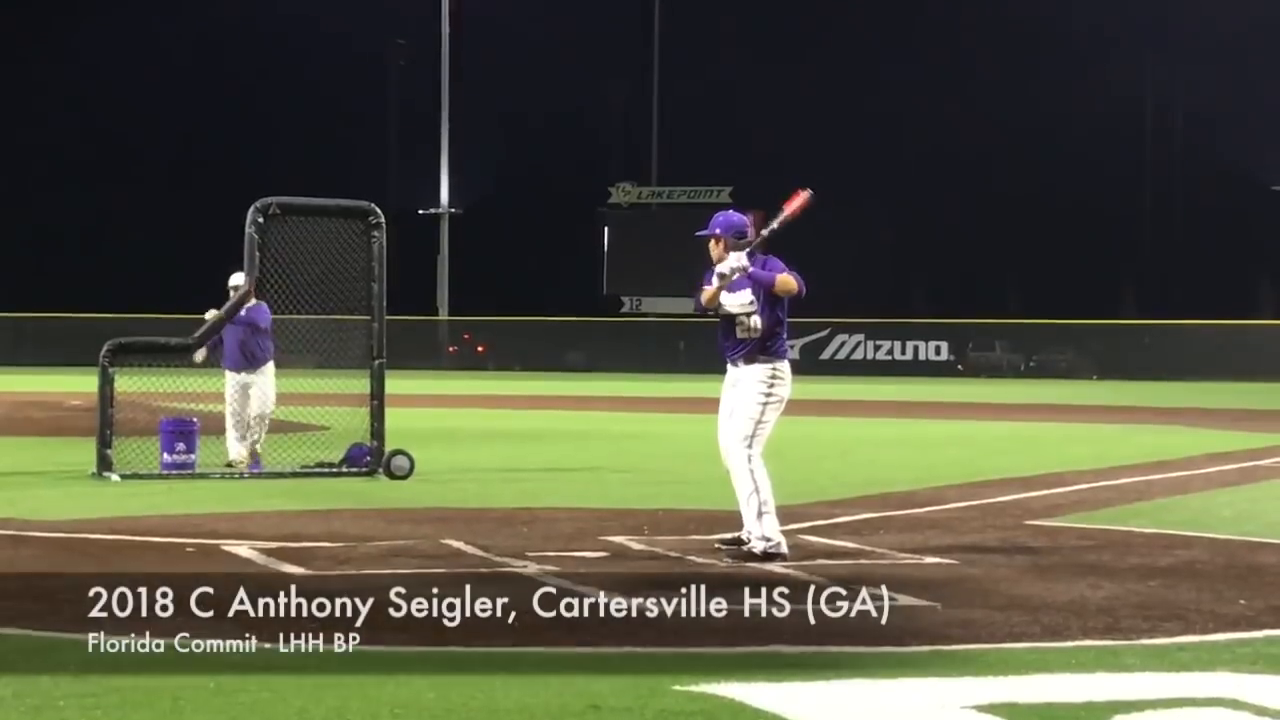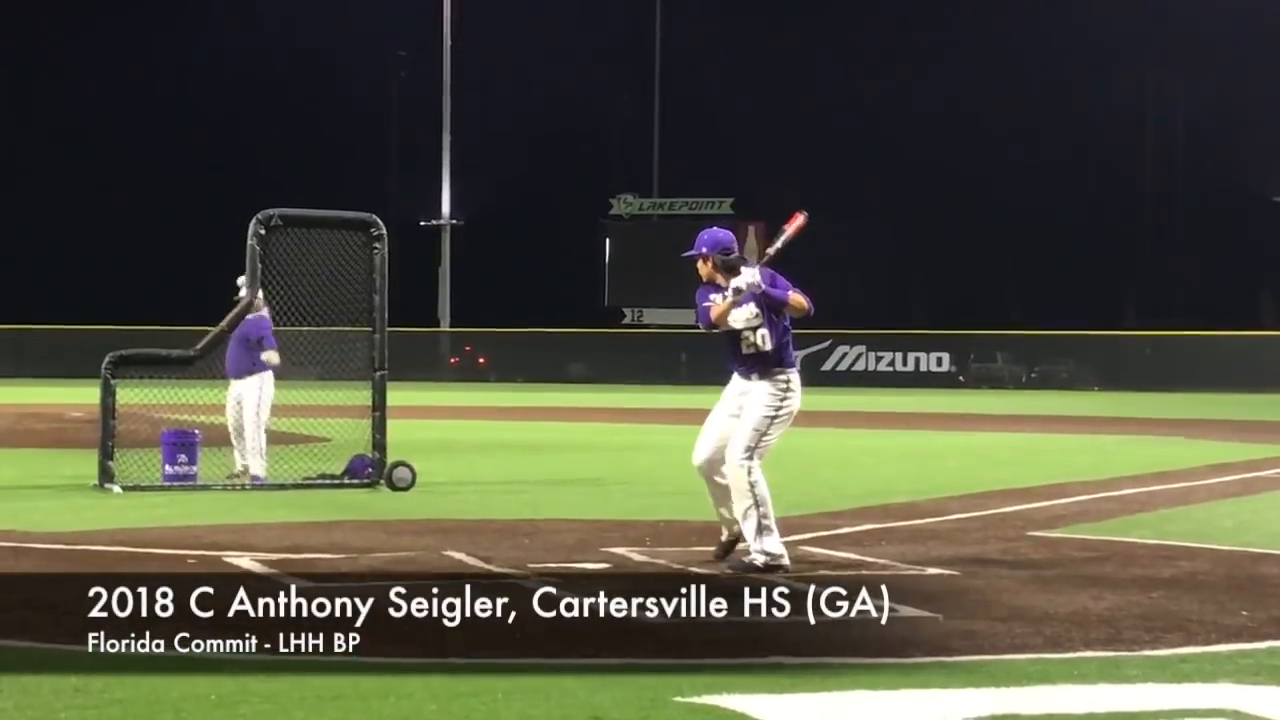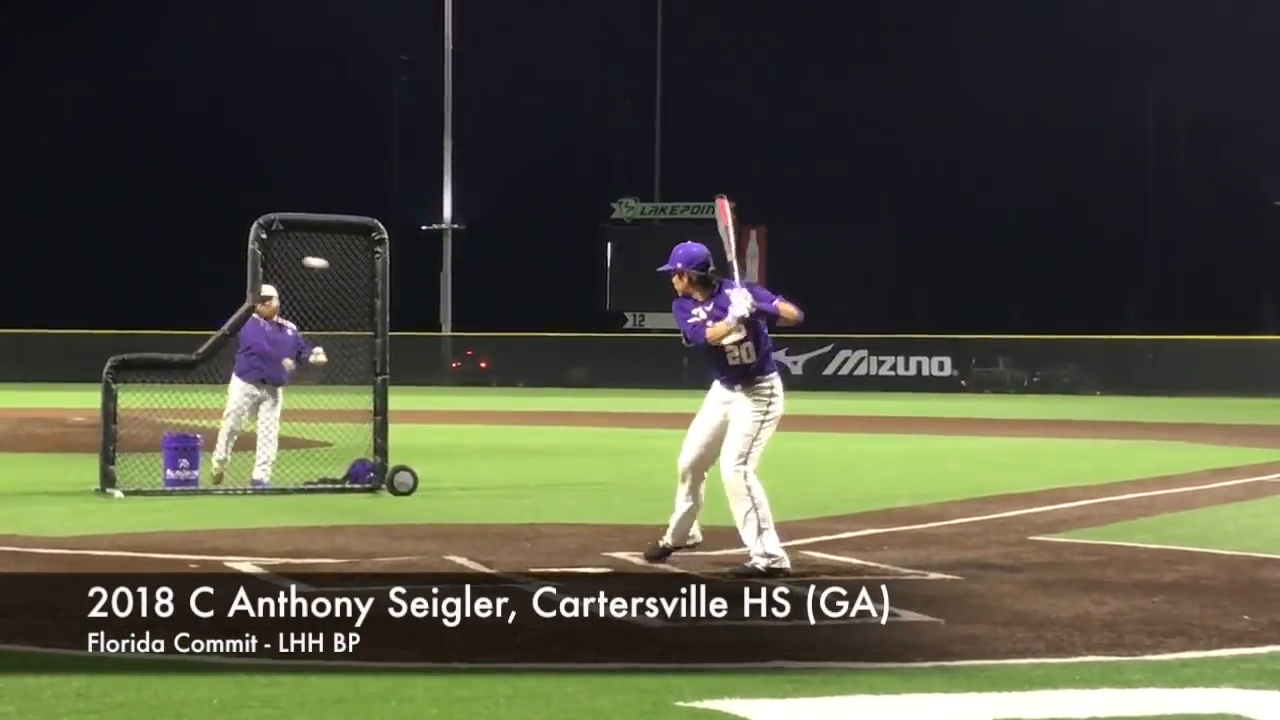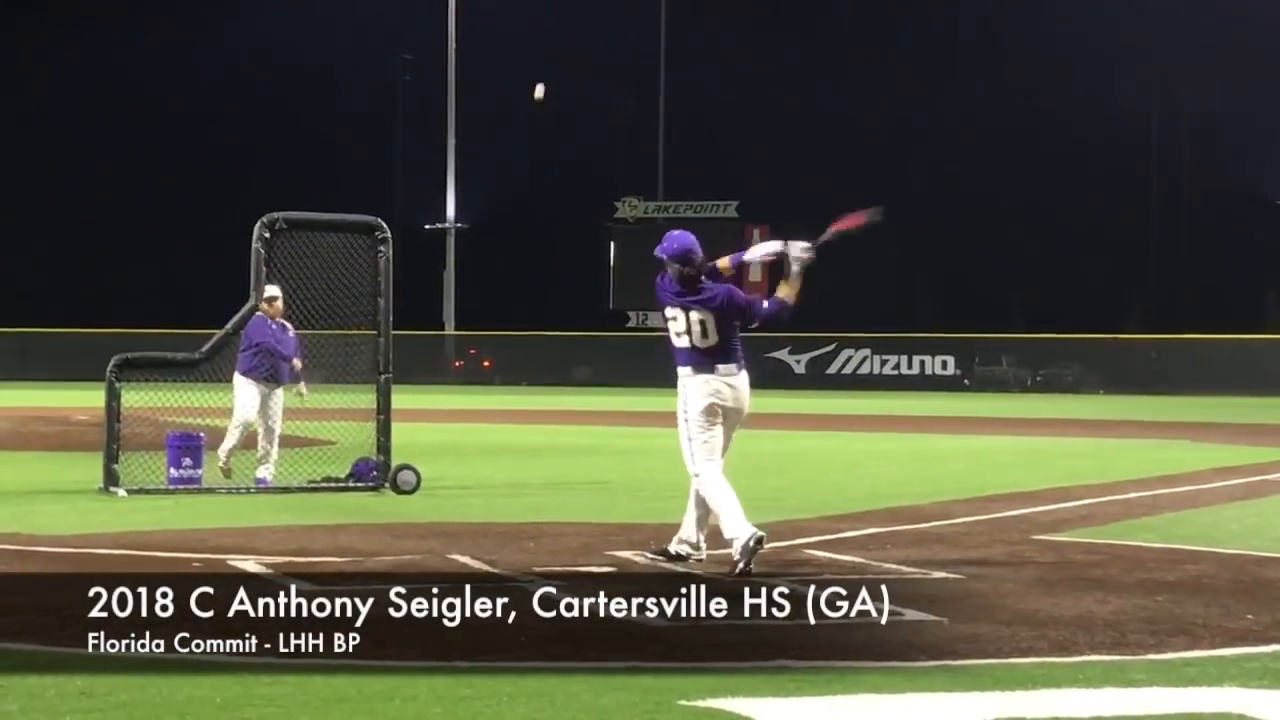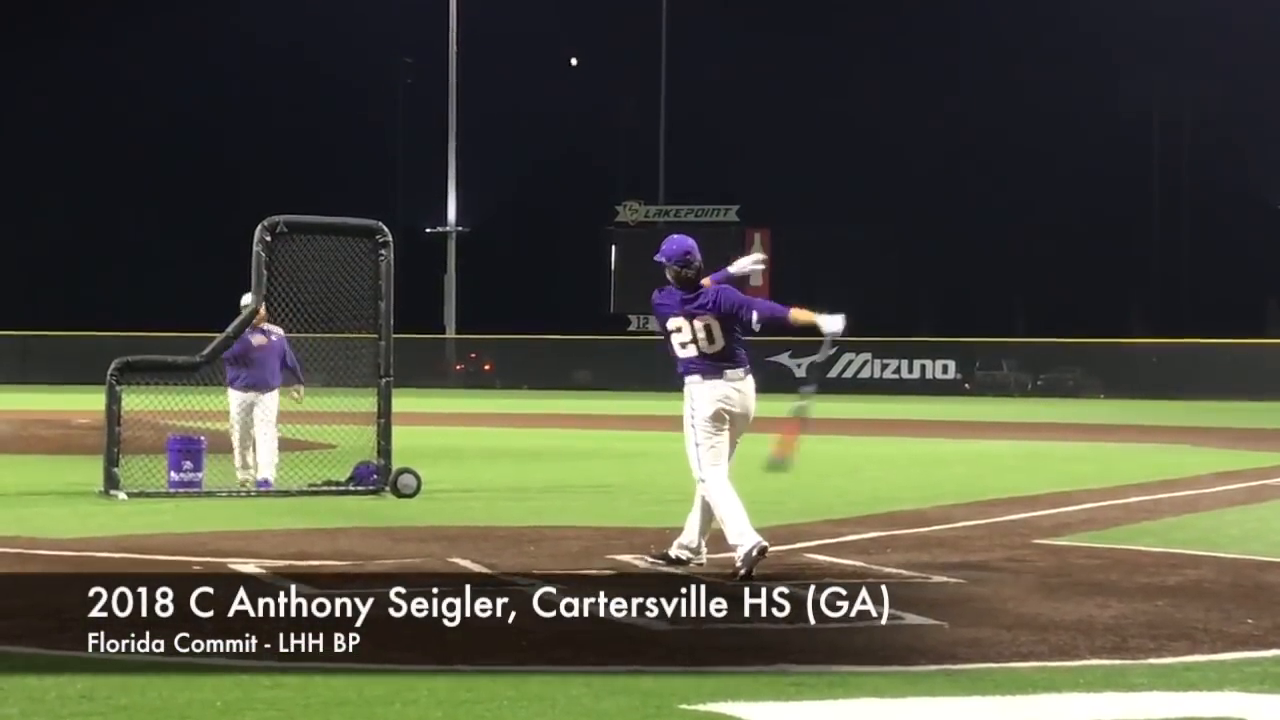
dt=0.5s
person 1, frame 1
left shoulder: (764, 265)
right shoulder: (716, 274)
left elbow: (795, 288)
right elbow: (704, 303)
left wrist: (749, 272)
right wrist: (720, 281)
left hip: (765, 372)
right hip: (736, 372)
left knee: (743, 451)
right knee: (731, 451)
left ankle: (768, 542)
right ankle: (753, 531)
person 1, frame 2
left shoulder: (765, 277)
right shoulder: (708, 293)
left elbow: (804, 308)
right elbow: (711, 320)
left wrist: (762, 290)
right wrist: (734, 295)
left hip: (775, 385)
right hip: (741, 384)
left knee: (741, 460)
right knee: (706, 458)
left ankle: (769, 554)
right ankle: (736, 527)
person 1, frame 3
left shoulder: (742, 291)
right shoulder: (682, 305)
left elbow: (795, 315)
right elbow: (705, 336)
left wrist: (757, 309)
right wrist: (734, 318)
left hip: (759, 391)
right hip: (724, 391)
left knee: (737, 470)
right knee: (690, 462)
left ankle: (771, 557)
right ankle: (680, 537)
person 1, frame 4
left shoulder: (665, 287)
right shoulder: (722, 295)
left elbow: (705, 275)
right elbow: (776, 309)
left wrist: (746, 257)
right wrist: (797, 268)
left hip: (698, 385)
right hip: (735, 382)
left knee: (704, 470)
right knee: (707, 467)
left ankle: (743, 536)
right ankle: (688, 542)
person 1, frame 5
left shoulder: (660, 301)
right shoulder: (721, 297)
right elbow: (769, 312)
left wrist: (730, 272)
right wrist: (820, 319)
left hip: (703, 392)
right hip: (741, 386)
left knee: (711, 475)
right knee: (711, 471)
left ankle: (746, 543)
right ankle: (688, 546)
person 2, frame 1
left shoulder: (259, 308)
left elbow: (254, 321)
right elbow: (220, 338)
right wrist: (205, 350)
left hip: (260, 370)
right hip: (233, 373)
left knee: (261, 411)
right knee: (235, 416)
left ankle: (253, 451)
right ankle: (238, 456)
person 2, frame 2
left shoulder: (259, 320)
right shoulder: (251, 318)
left elbow: (266, 337)
left wrist: (270, 352)
right wrist: (245, 285)
left hip: (256, 379)
right hip: (237, 381)
left knee: (253, 425)
right knee: (236, 426)
left ankle: (257, 471)
right ankle: (243, 468)
person 2, frame 3
left shoulder: (290, 329)
right shoulder: (252, 323)
left elbow: (303, 350)
right elbow: (259, 347)
left wrist: (314, 356)
right wrist: (281, 360)
left hip: (273, 389)
right hip: (245, 384)
left knee: (269, 433)
right knee: (231, 425)
left ankle: (261, 476)
right ankle: (218, 464)
person 2, frame 4
left shoulder: (288, 328)
right shoulder: (257, 322)
left elbow: (295, 356)
right elbow: (267, 345)
left wrist: (298, 381)
right wrist: (290, 360)
left hip: (275, 387)
right hip: (249, 381)
left knee: (271, 431)
right knee: (244, 419)
left ankle: (264, 475)
right ankle: (224, 456)
person 2, frame 5
left shoulder: (277, 333)
left elbow: (288, 359)
right elbow: (227, 354)
left wrist: (297, 383)
right wrist: (250, 343)
left hip: (267, 393)
right hip: (239, 393)
left knee: (266, 433)
right knee: (240, 436)
left ankle: (265, 477)
right ankle: (245, 477)
